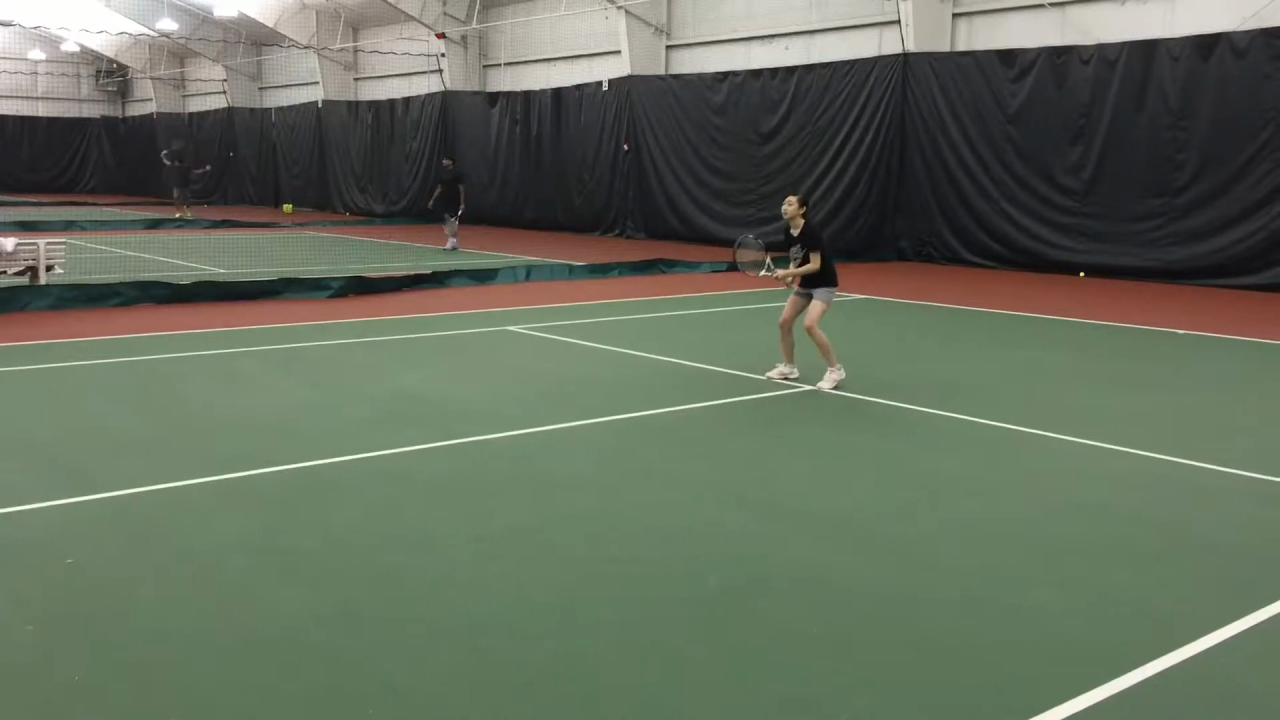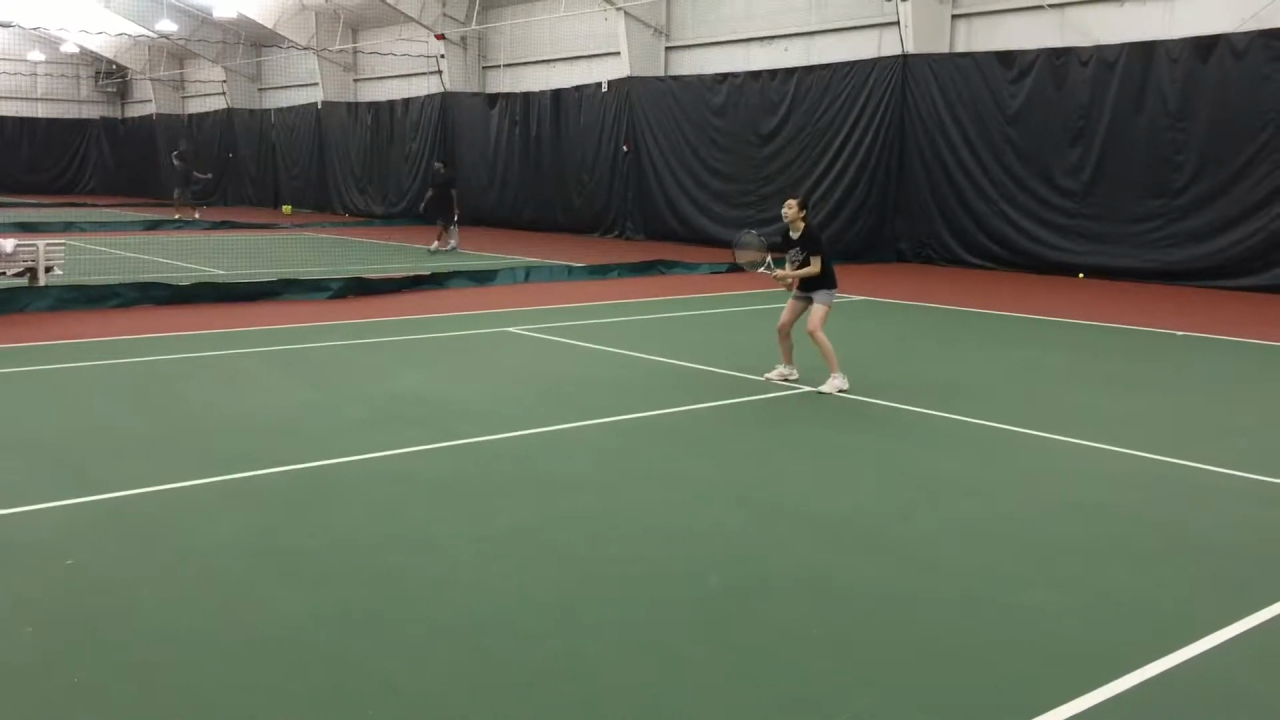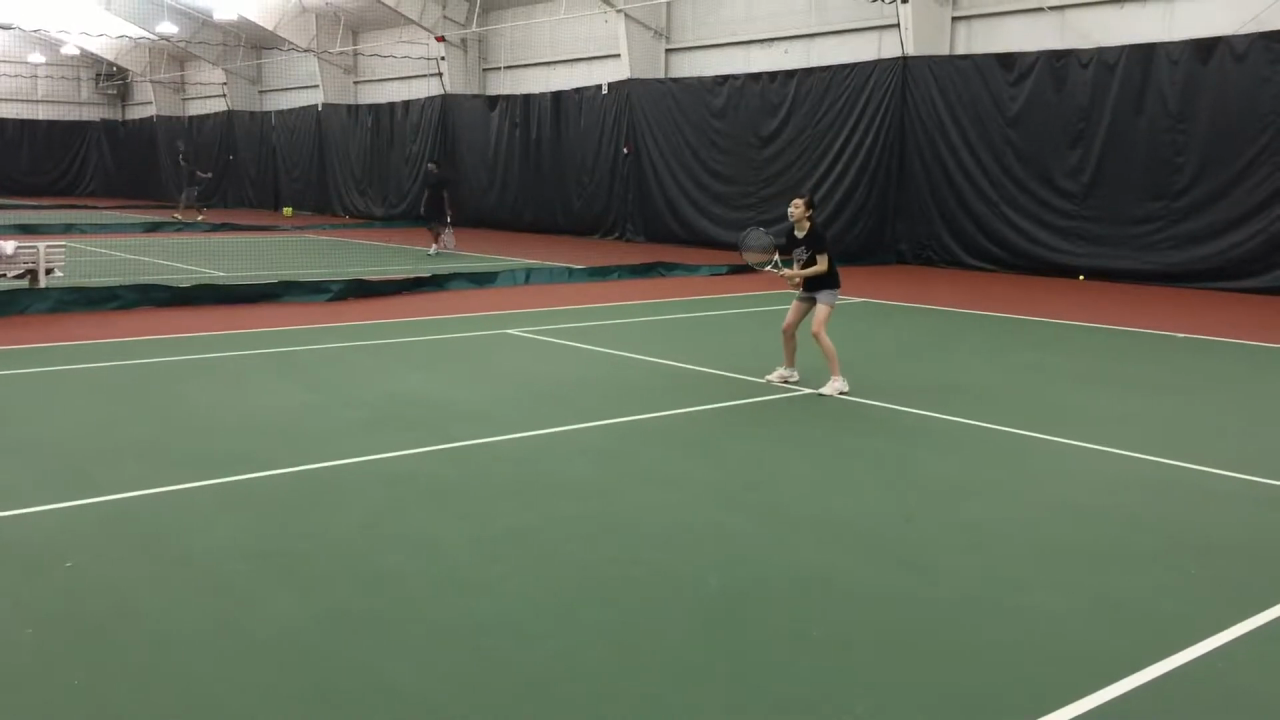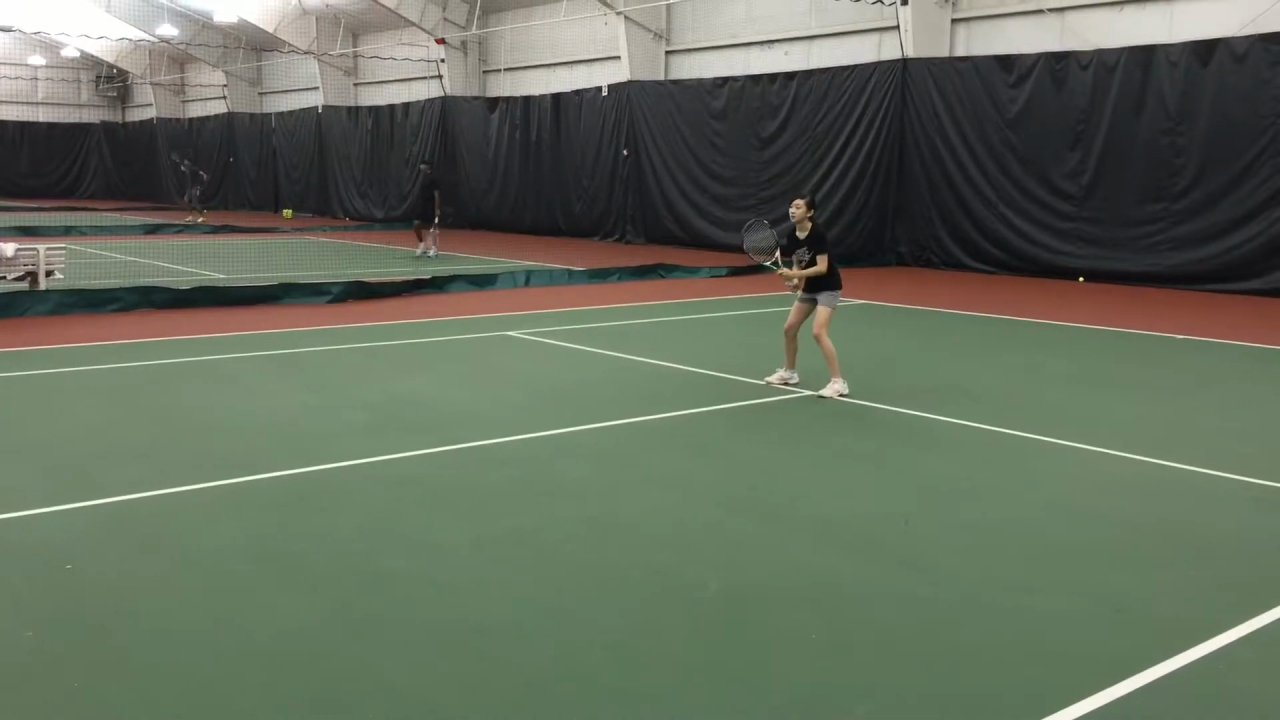
dt=0.2s
person 1, frame 1
left shoulder: (810, 231)
right shoulder: (788, 232)
left elbow: (815, 265)
left wrist: (788, 274)
right wrist: (790, 277)
left hip: (825, 283)
right hip: (805, 284)
left knee: (810, 325)
right knee: (784, 322)
left ankle: (835, 369)
right ankle: (789, 367)
person 1, frame 2
left shoulder: (811, 234)
right shoulder: (786, 235)
left elbow: (815, 269)
left wrist: (788, 275)
right wrist: (788, 279)
left hip: (823, 286)
right hip: (803, 287)
left knee: (814, 329)
right knee: (782, 326)
left ankle: (838, 377)
right ankle: (788, 368)
person 1, frame 3
left shoulder: (816, 233)
right shoulder: (791, 235)
left elbow: (822, 267)
left wrist: (795, 274)
right wrist: (795, 278)
left hip: (827, 286)
right hip: (808, 287)
left knee: (817, 330)
right knee: (787, 327)
left ankle: (838, 380)
right ankle: (789, 370)
person 1, frame 4
left shoulder: (818, 234)
right shoulder: (792, 235)
left elbow: (822, 267)
left wrist: (794, 274)
right wrist: (795, 280)
left hip: (828, 288)
right hip: (809, 288)
left knee: (819, 332)
right knee: (789, 328)
left ankle: (838, 382)
right ankle: (789, 372)
